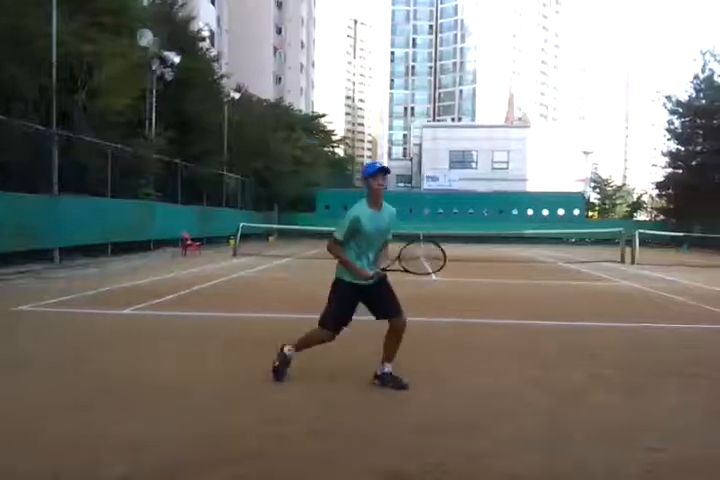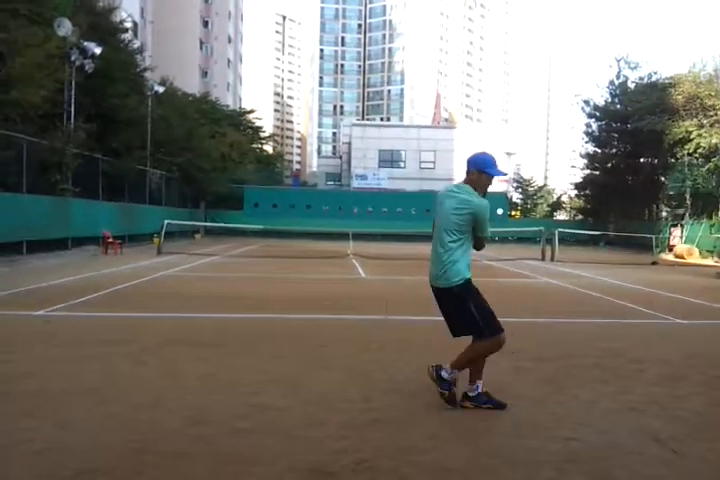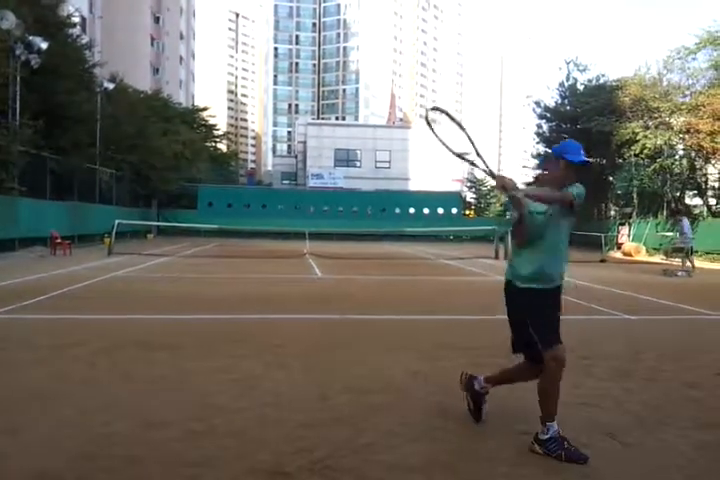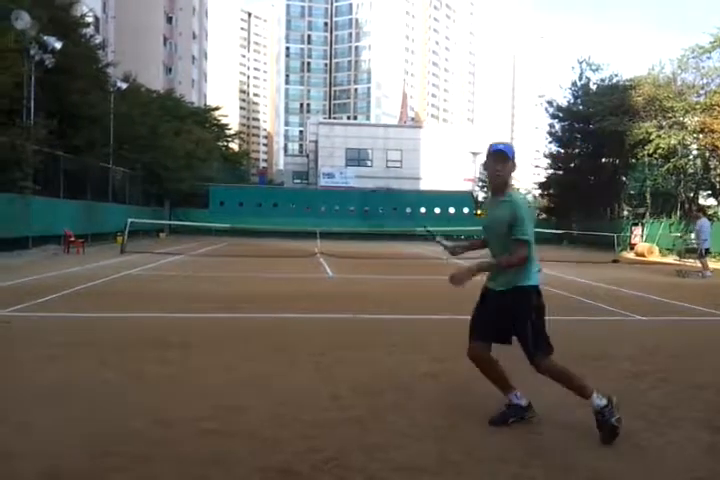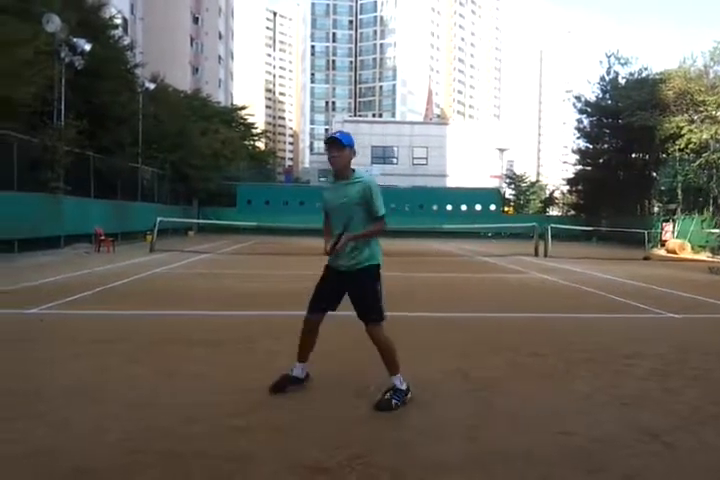
dt=0.7s
person 1, frame 1
left shoulder: (390, 213)
right shoulder: (355, 214)
right elbow: (332, 247)
left wrist: (380, 263)
right wrist: (358, 271)
left hip: (374, 278)
right hip: (349, 280)
left knee: (399, 322)
right knee: (328, 333)
left ankle: (385, 371)
right ankle: (287, 353)
person 1, frame 2
left shoulder: (444, 195)
right shoulder: (480, 204)
right elbow: (479, 244)
left hip: (439, 278)
right hip: (455, 280)
left knee: (483, 333)
right knee: (495, 338)
left ankle: (474, 392)
right ankle: (447, 373)
person 1, frame 3
left shoulder: (576, 193)
right shoulder: (521, 197)
left elbow: (551, 197)
right elbow: (521, 240)
left wrist: (519, 191)
right wrist: (521, 207)
left hip: (550, 287)
right hip: (522, 287)
left knee: (539, 363)
right knee: (555, 357)
left ankle: (477, 383)
right ankle: (548, 435)
person 1, frame 4
left shoulder: (517, 204)
right shoulder: (490, 201)
left elbow: (522, 255)
left wrist: (474, 270)
right wrist: (465, 247)
left hip: (522, 289)
right hip: (496, 287)
left knee: (542, 362)
right knee: (477, 351)
left ankle: (602, 406)
right ankle: (518, 402)
person 1, frame 5
left shoulder: (367, 185)
right shoulder: (326, 188)
left elbow: (381, 225)
left wrist: (353, 237)
right wrist: (329, 241)
left hip: (365, 265)
right hip: (337, 265)
left knee: (374, 327)
right knee: (312, 319)
left ankle: (399, 386)
right ankle: (299, 372)
